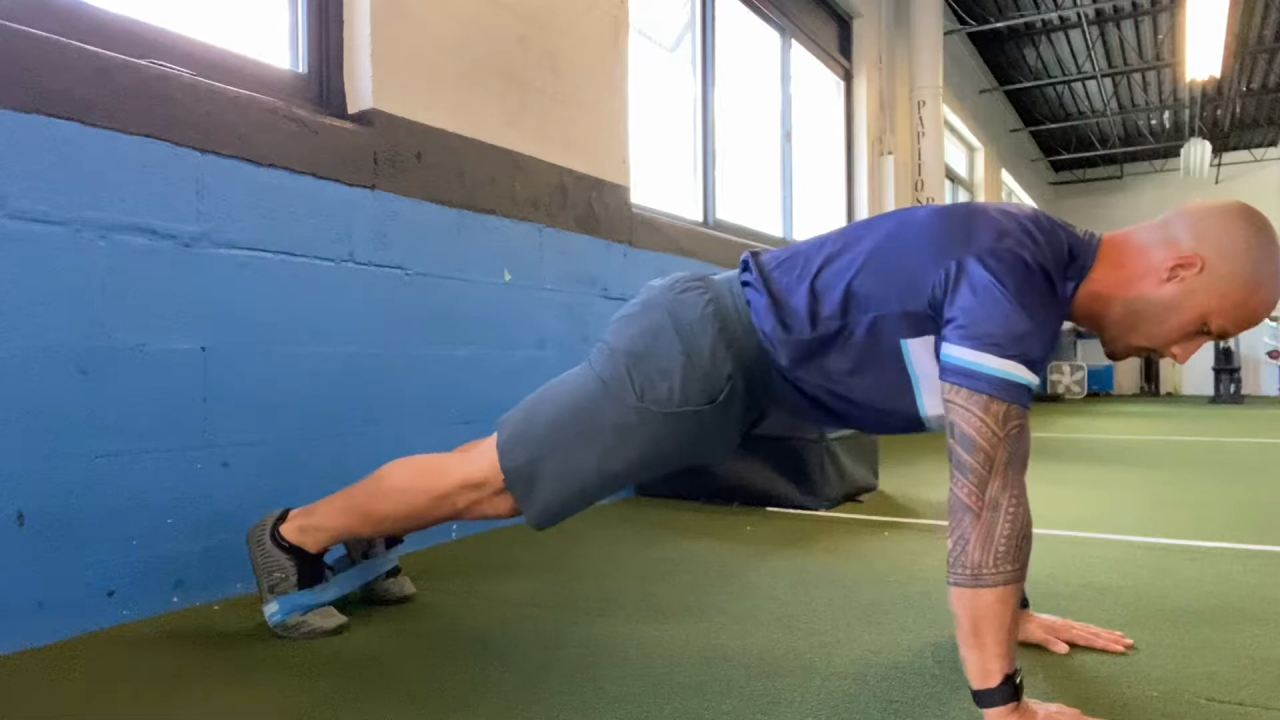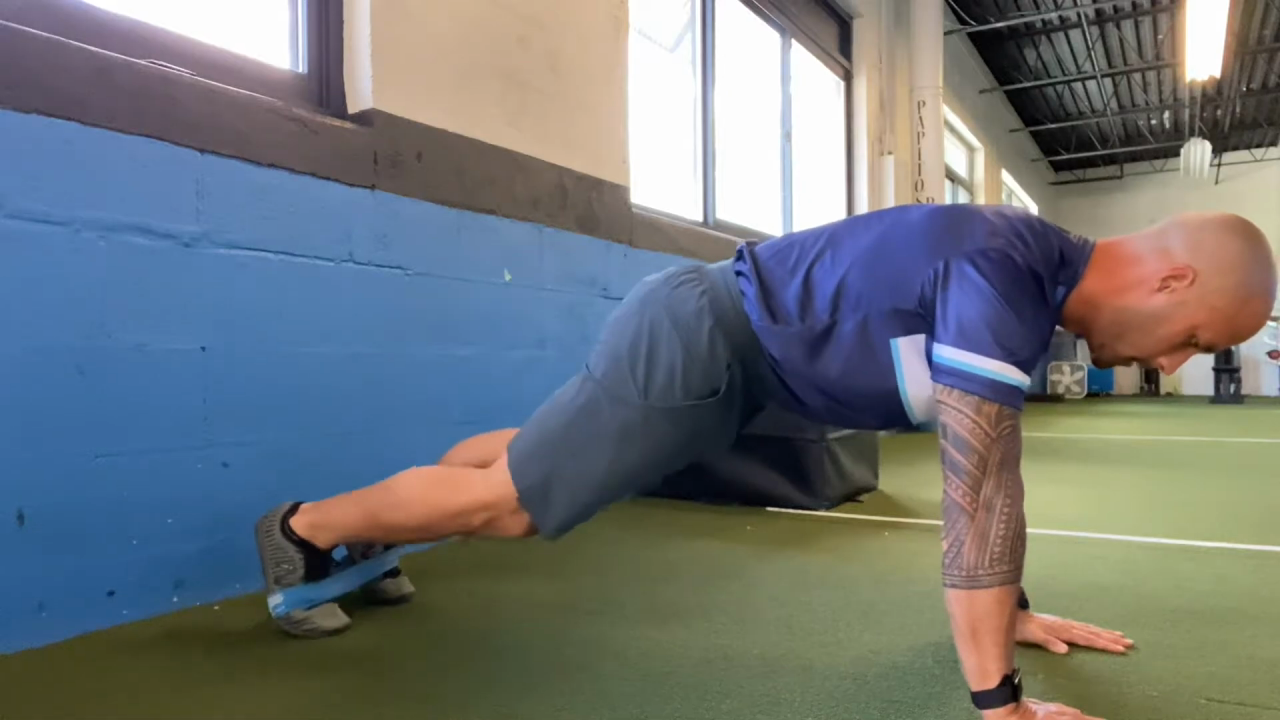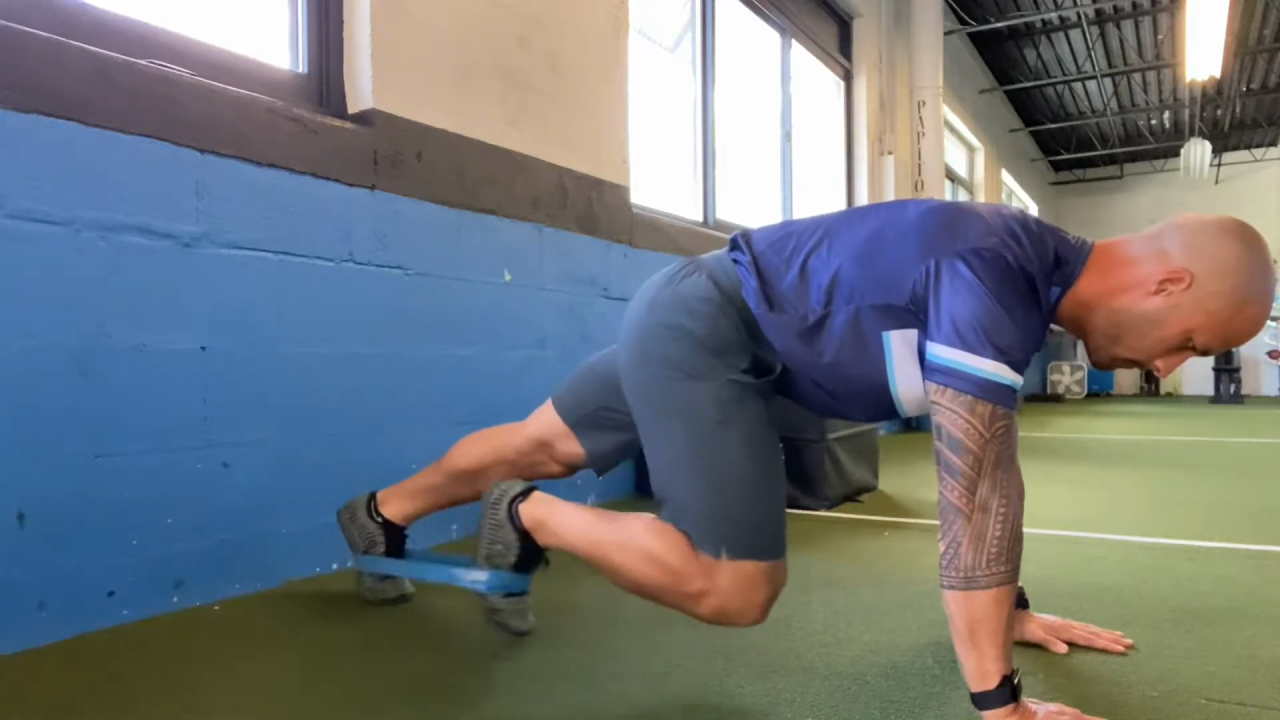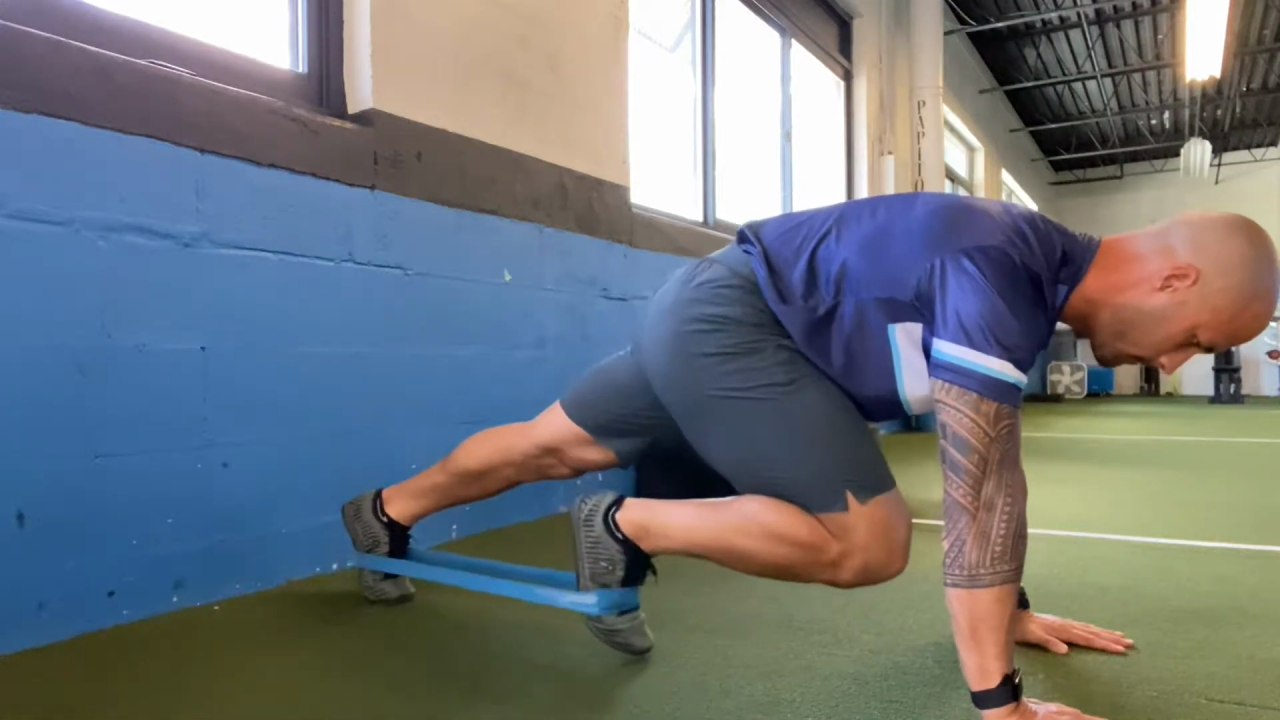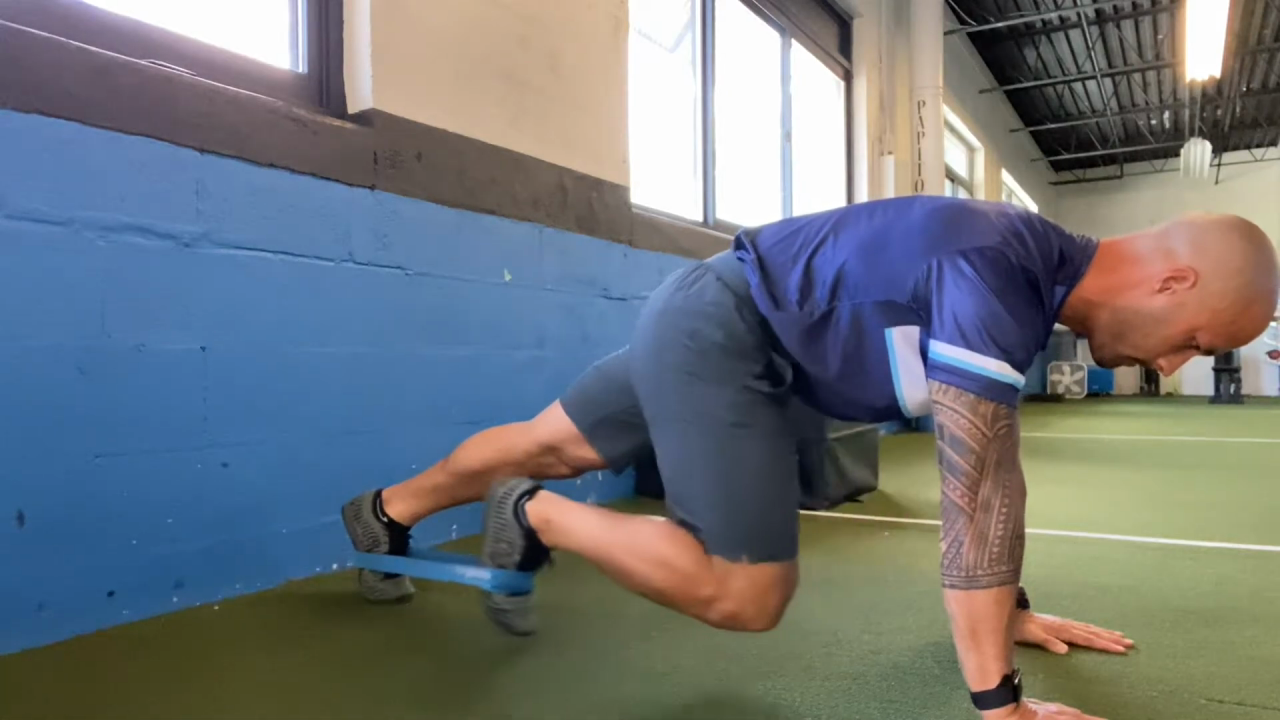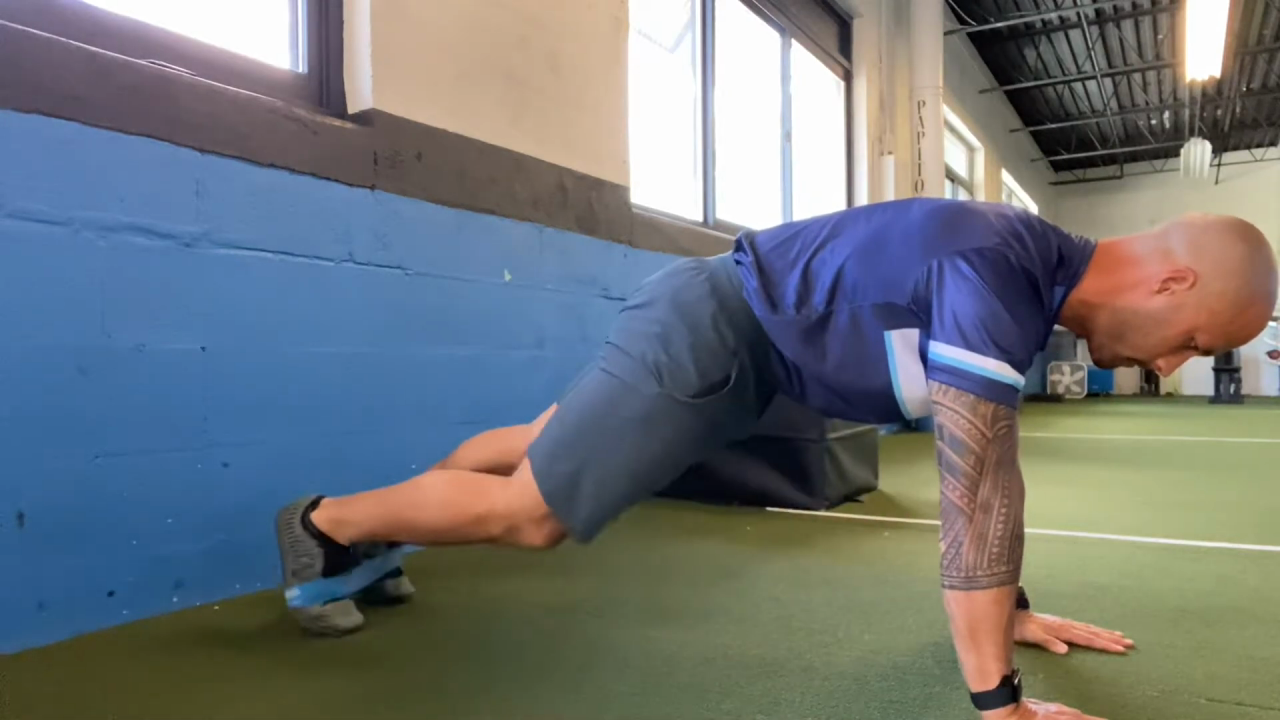
dt=0.5s
person 1, frame 1
left shoulder: (1032, 267)
right shoulder: (1013, 278)
left elbow: (991, 472)
right elbow: (985, 494)
left wrist: (1011, 611)
left hip: (712, 344)
right hip: (698, 354)
left knee: (509, 460)
right knee: (490, 480)
left ankle: (367, 540)
right ankle: (293, 540)
person 1, frame 2
left shoulder: (1031, 273)
right shoulder: (1005, 277)
left elbow: (988, 471)
right elbow: (979, 493)
left wrist: (1010, 611)
left hip: (709, 332)
right hip: (698, 343)
left knee: (523, 450)
right knee: (502, 500)
left ankle: (356, 530)
right ankle: (303, 531)
person 1, frame 3
left shoulder: (1029, 275)
right shoulder: (993, 277)
left elbow: (992, 467)
right elbow: (974, 492)
left wrist: (1009, 609)
left hip: (696, 322)
right hip: (702, 327)
left knee: (543, 445)
right knee: (736, 589)
left ankle: (380, 515)
right ankle: (530, 520)
person 1, frame 4
left shoulder: (1034, 269)
right shoulder: (999, 272)
left elbow: (995, 467)
right elbow: (979, 491)
left wrist: (1011, 610)
left hip: (704, 319)
right hip: (721, 320)
left knee: (551, 444)
right knee: (870, 543)
left ankle: (383, 516)
right ankle: (631, 527)
person 1, frame 5
left shoulder: (1036, 274)
right shoulder: (996, 275)
left elbow: (996, 465)
right elbow: (977, 492)
left wrist: (1012, 609)
left hip: (711, 325)
right hip: (719, 330)
left knee: (552, 447)
right knee: (744, 597)
left ankle: (387, 512)
right ankle: (534, 522)
person 1, frame 6
left shoulder: (1032, 274)
right shoulder: (998, 278)
left elbow: (987, 475)
right elbow: (975, 492)
left wrist: (1010, 609)
left hip: (722, 334)
right hip: (708, 333)
left knee: (538, 444)
right knee: (527, 511)
left ankle: (366, 519)
right ankle: (327, 525)
